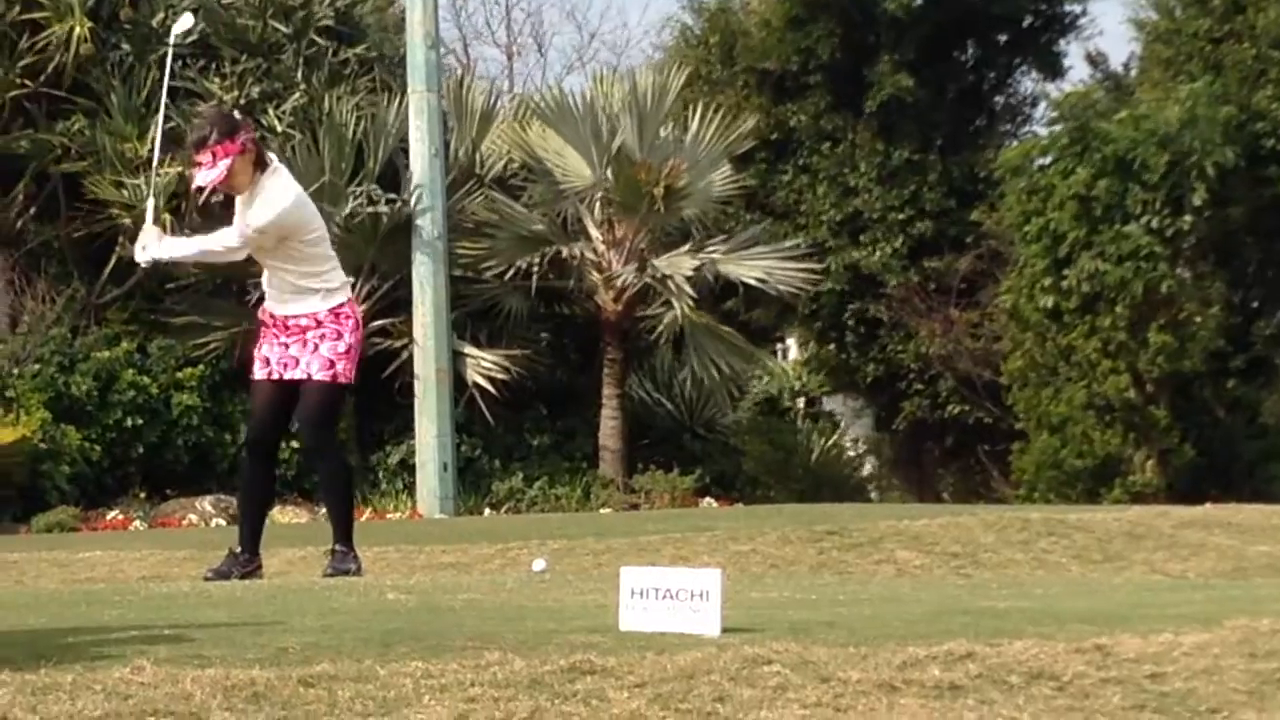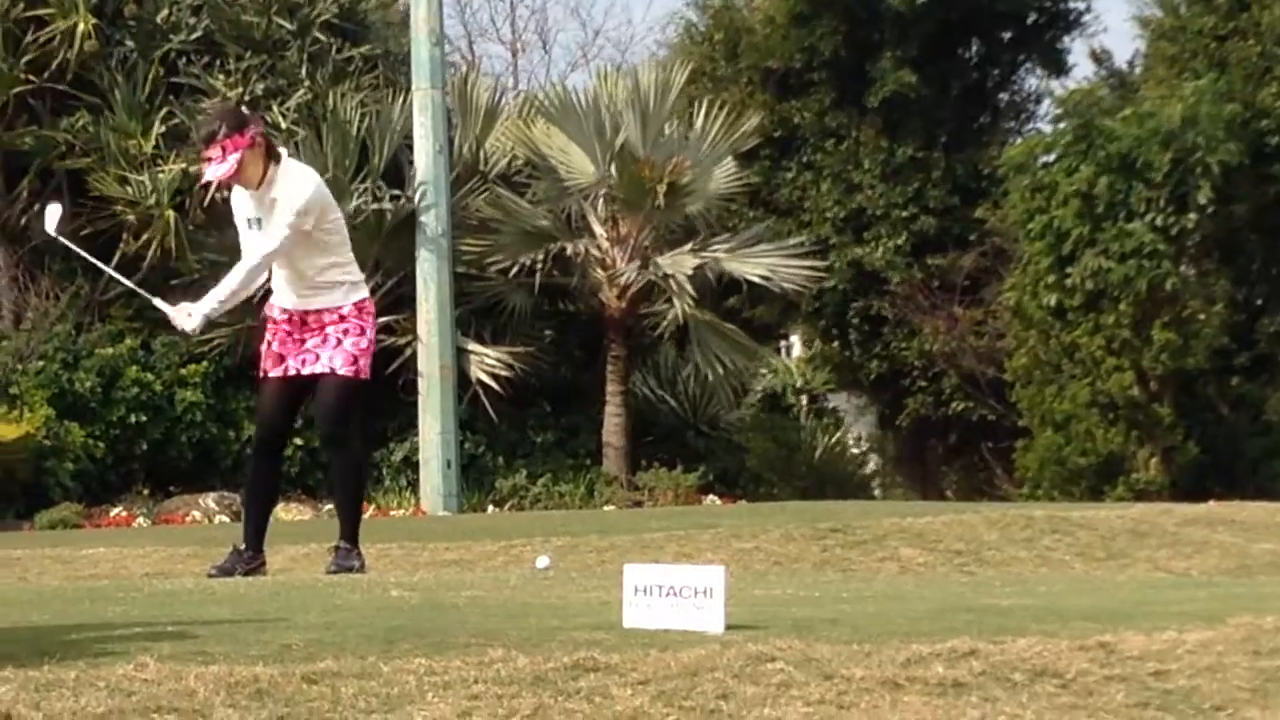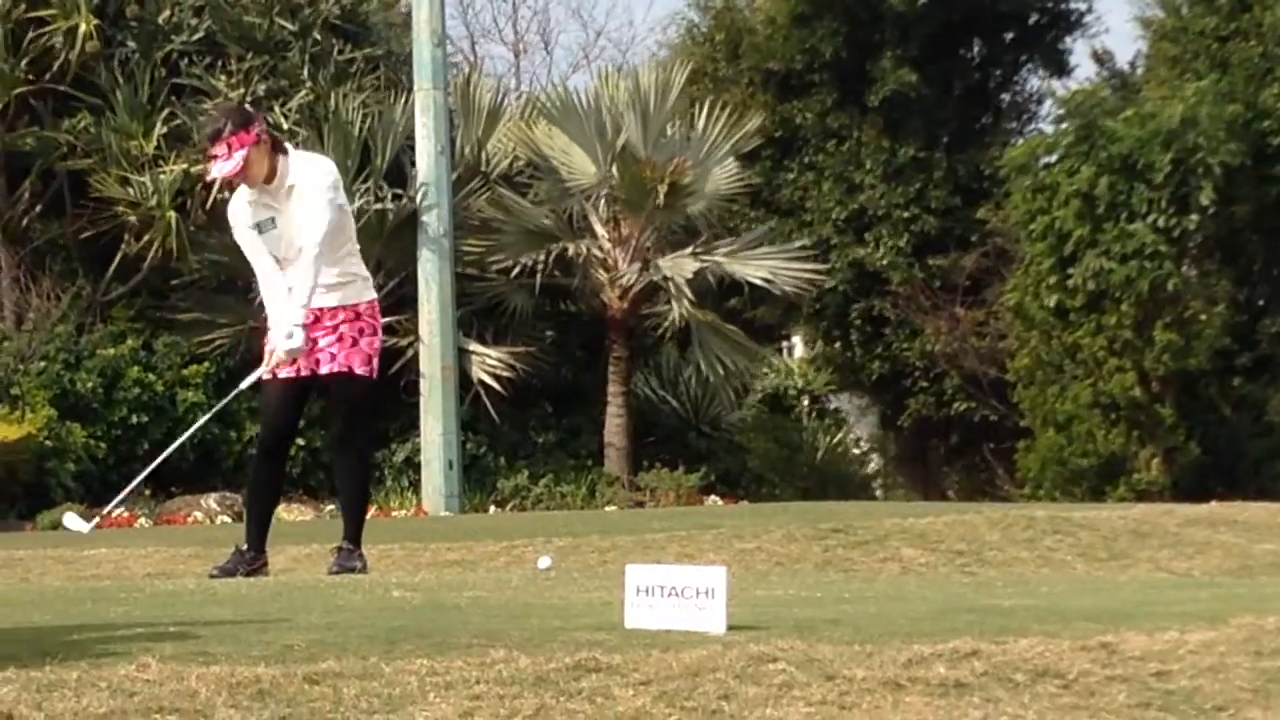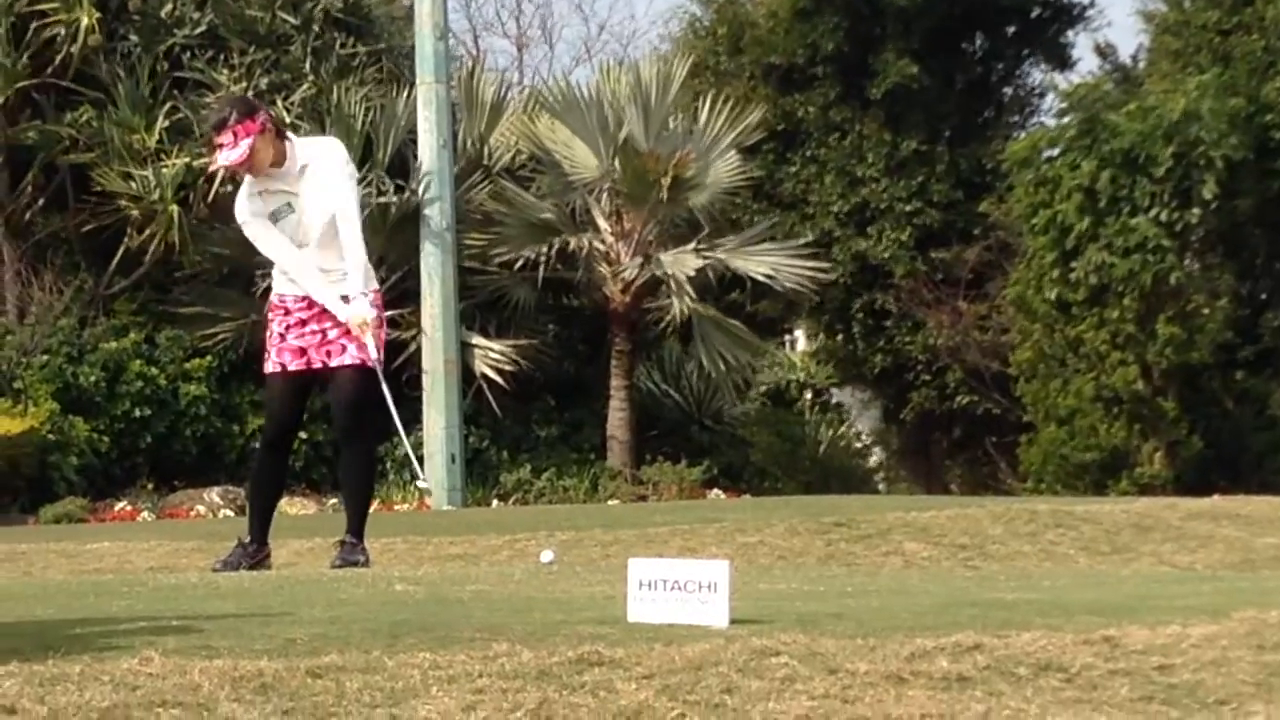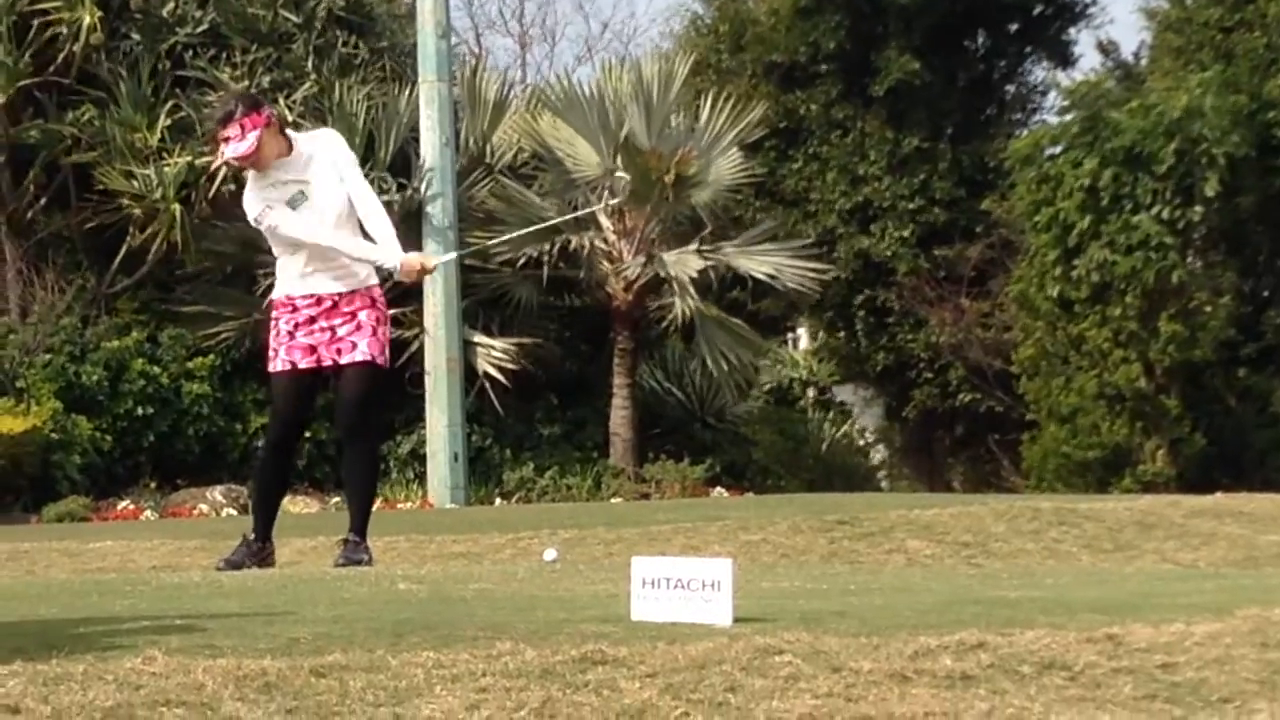
dt=0.1s
person 1, frame 1
left shoulder: (275, 202)
right shoulder: (253, 181)
left elbow: (222, 245)
right elbow: (228, 246)
left wrist: (157, 247)
right wrist: (165, 244)
left hip: (326, 320)
right hip: (281, 323)
left knee: (317, 435)
right knee: (259, 438)
left ankle: (344, 549)
right ankle: (246, 552)
person 1, frame 2
left shoulder: (299, 187)
right shoulder: (242, 196)
left elbow: (257, 263)
right elbow: (256, 265)
left wrist: (204, 310)
right wrist: (204, 308)
left hip: (341, 317)
right hip: (288, 321)
left knee: (336, 431)
right knee: (267, 434)
left ankle: (348, 545)
right ankle: (251, 548)
person 1, frame 3
left shoulder: (317, 172)
right shoulder: (240, 209)
left elbow: (312, 254)
right elbow: (269, 275)
left wrist: (294, 328)
right wrist: (280, 331)
left hip: (351, 312)
right hip: (290, 322)
left knee: (347, 433)
right knee: (273, 437)
left ankle: (351, 546)
right ankle: (253, 549)
person 1, frame 4
left shoulder: (327, 154)
right shoulder: (247, 201)
left elbow: (350, 225)
right elbow: (293, 263)
left wrist: (359, 299)
right wrist: (340, 308)
left hip: (358, 307)
right hip: (295, 311)
left knee: (352, 425)
right knee: (277, 430)
left ankle: (354, 540)
right ankle: (255, 542)
person 1, frame 5
left shoulder: (324, 142)
right shoulder: (258, 199)
left elbow: (365, 203)
right elbow: (324, 237)
left wrist: (396, 254)
right wrist: (392, 262)
left hip: (358, 300)
right hip: (298, 311)
left knee: (356, 422)
right knee: (284, 428)
left ankle: (356, 538)
right ankle: (259, 539)
